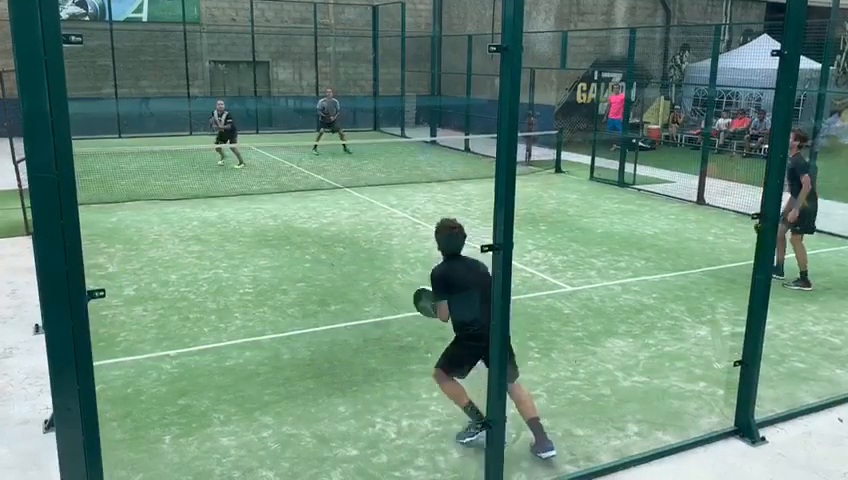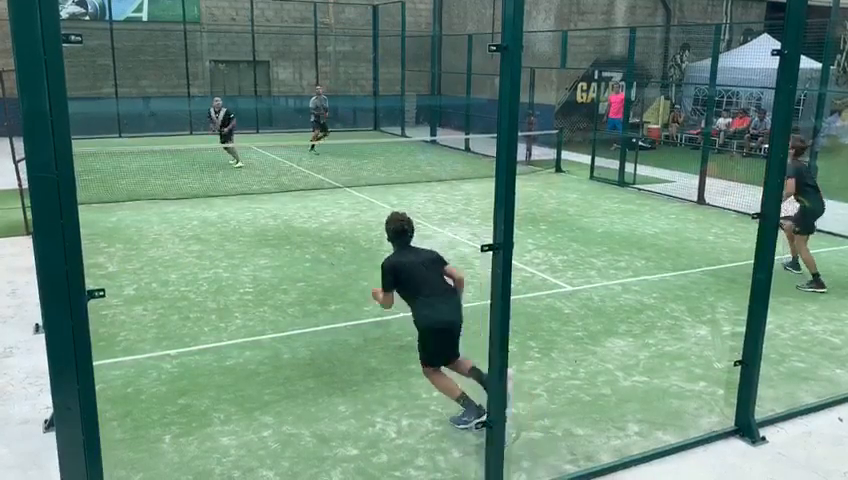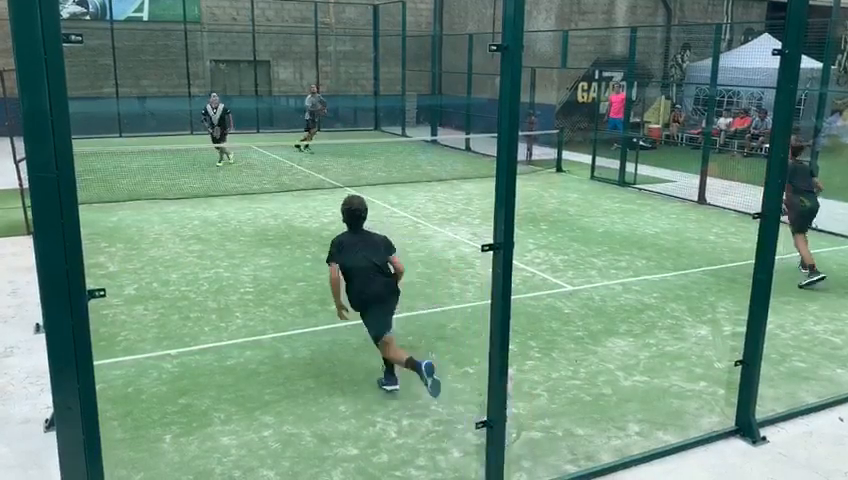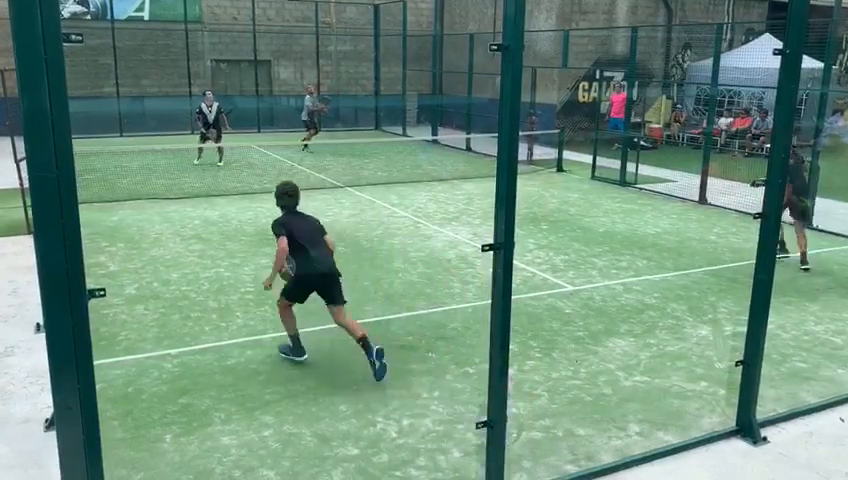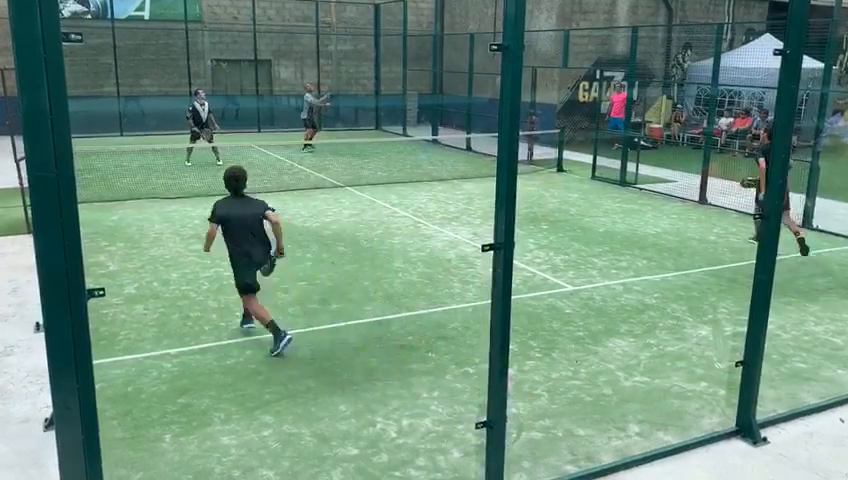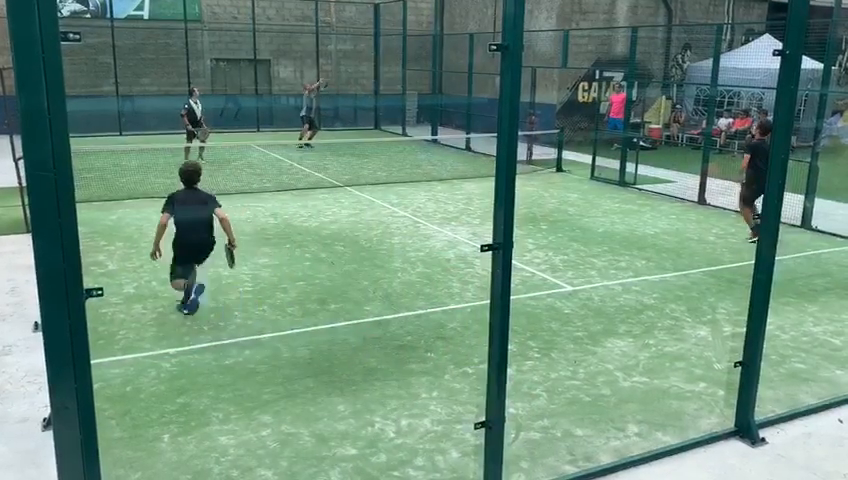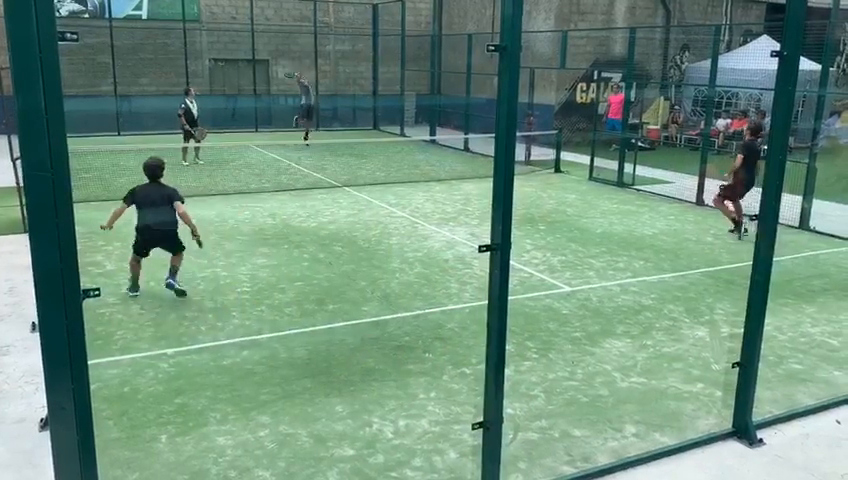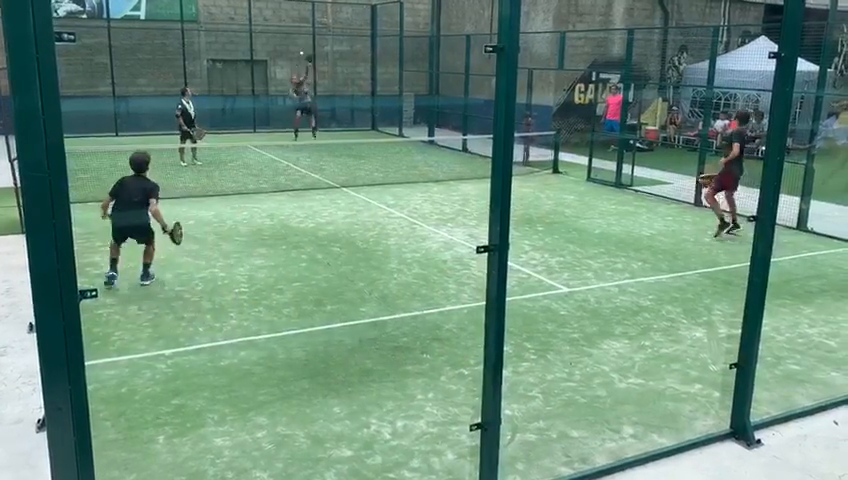
dt=0.2s
person 1, frame 1
left shoulder: (439, 273)
right shoulder: (478, 266)
left elbow: (444, 316)
left wrist: (438, 311)
left hip: (470, 336)
left knee: (441, 375)
right knee: (512, 386)
left ankle: (479, 422)
right ankle: (543, 442)
person 1, frame 2
left shoulder: (390, 264)
right shoulder: (430, 254)
left elbow: (388, 304)
right elbow: (459, 277)
left wrist: (377, 296)
right wrist: (456, 301)
left hip: (431, 322)
right hip: (453, 314)
left knee: (432, 370)
right knee: (453, 361)
left ankle: (474, 411)
right ankle: (489, 381)
person 1, frame 3
left shoulder: (338, 242)
right shoulder: (380, 240)
left elbow: (334, 277)
right elbow: (399, 268)
left wrist: (338, 303)
left hip: (365, 300)
right hip: (389, 293)
left knee: (387, 347)
right knee: (383, 332)
left ankle: (420, 367)
right ankle: (390, 377)
person 1, frame 4
left shoulder: (280, 223)
right shoulder: (312, 220)
left elbow: (282, 248)
right elbow: (331, 246)
left wrist: (272, 275)
left hip: (306, 273)
right hip: (328, 269)
left knee: (284, 305)
right knee: (341, 316)
left ankle: (297, 349)
right ankle: (370, 350)
person 1, frame 5
left shoulder: (220, 206)
right shoulder: (258, 204)
left elbow: (211, 233)
right elbow: (275, 220)
left wrist: (207, 247)
right wrist: (280, 245)
left hip: (242, 256)
right hip: (262, 254)
left knee: (249, 300)
left ankle: (278, 334)
right ankle: (247, 316)
person 1, frame 6
left shoulder: (174, 197)
right shoulder: (208, 198)
left elbow: (163, 222)
right elbow: (223, 217)
left wrist: (156, 246)
right wrist: (231, 239)
left hip: (184, 243)
right hip: (207, 244)
left knee: (177, 283)
right knee: (190, 267)
left ankle: (192, 288)
right ankle: (187, 302)
person 1, frame 7
left shoulder: (137, 190)
right shoulder: (171, 192)
left elbow: (120, 210)
right elbow: (181, 212)
left wrist: (108, 224)
right wrist: (194, 230)
left hip: (146, 231)
right hip: (168, 231)
left knee: (136, 258)
right knee: (178, 252)
left ankle: (134, 287)
right ankle: (172, 279)
person 1, frame 8
left shoulder: (122, 181)
right shoulder: (152, 186)
left elbow: (106, 202)
right elbow: (153, 209)
left wrist: (105, 212)
right wrist: (165, 226)
left hip: (118, 223)
right hip: (140, 224)
left knee: (115, 243)
right knee: (150, 243)
left ankle: (113, 272)
right ankle: (145, 274)
person 2, frame 1
left shoulder: (798, 162)
right shoulder: (793, 160)
left elbow: (807, 186)
left wrist: (796, 209)
right wrist: (791, 206)
left hip: (804, 205)
right hip: (797, 202)
left knee: (795, 239)
right knee: (780, 231)
left ankle: (804, 280)
right ankle: (778, 268)
person 2, frame 2
left shoulder: (792, 166)
right shoulder: (801, 165)
left elbow: (790, 190)
left hip: (809, 206)
right hip: (816, 204)
left knee: (800, 244)
right knee: (788, 227)
left ankle: (817, 281)
right ankle: (794, 263)
person 2, frame 3
left shoulder: (786, 165)
right shoulder: (806, 166)
right elbow: (820, 187)
left hip: (800, 204)
right hip: (813, 204)
left knee: (799, 241)
right knee: (799, 233)
left ankle: (814, 272)
right ankle: (805, 263)
person 2, frame 4
right shoulder: (797, 156)
right elbow: (804, 170)
left hip: (791, 195)
right hip: (802, 197)
right knee: (800, 229)
left ankle: (782, 247)
right ankle: (804, 259)
person 2, frame 5
left shoulder: (763, 149)
left elbow: (762, 167)
left wrist: (762, 190)
left hip: (768, 185)
left knee: (759, 207)
right knee: (785, 217)
left ankle: (758, 236)
right ankle: (799, 236)
person 2, frame 6
left shoulder: (751, 144)
right shoulder: (770, 146)
left elbow: (744, 164)
left hip: (752, 181)
right hip: (765, 182)
left knee: (744, 205)
right knee: (749, 203)
left ankle: (755, 231)
right ankle: (757, 227)
person 2, frame 7
left shoulder: (745, 145)
right shoulder: (757, 147)
left elbow: (737, 164)
right elbow: (756, 167)
left wrist: (729, 174)
left hip: (740, 180)
right hip: (749, 180)
left knee: (717, 200)
right knee: (735, 200)
left ankle: (737, 223)
right ankle: (739, 226)
person 2, frame 8
left shoulder: (736, 133)
right shoulder: (743, 133)
left elbow: (735, 152)
left wrist: (725, 160)
left hip: (729, 170)
right hip: (737, 170)
left knee: (709, 195)
right knee: (729, 195)
left ankle: (723, 223)
right ankle: (734, 223)
